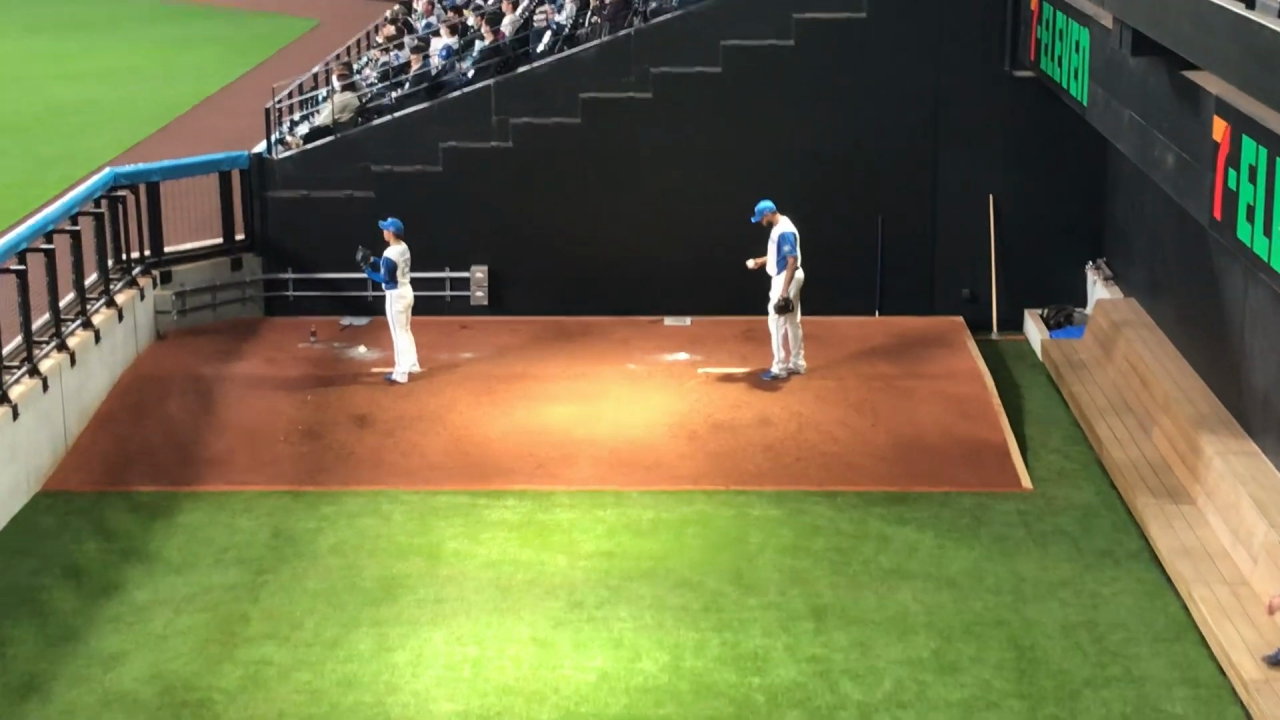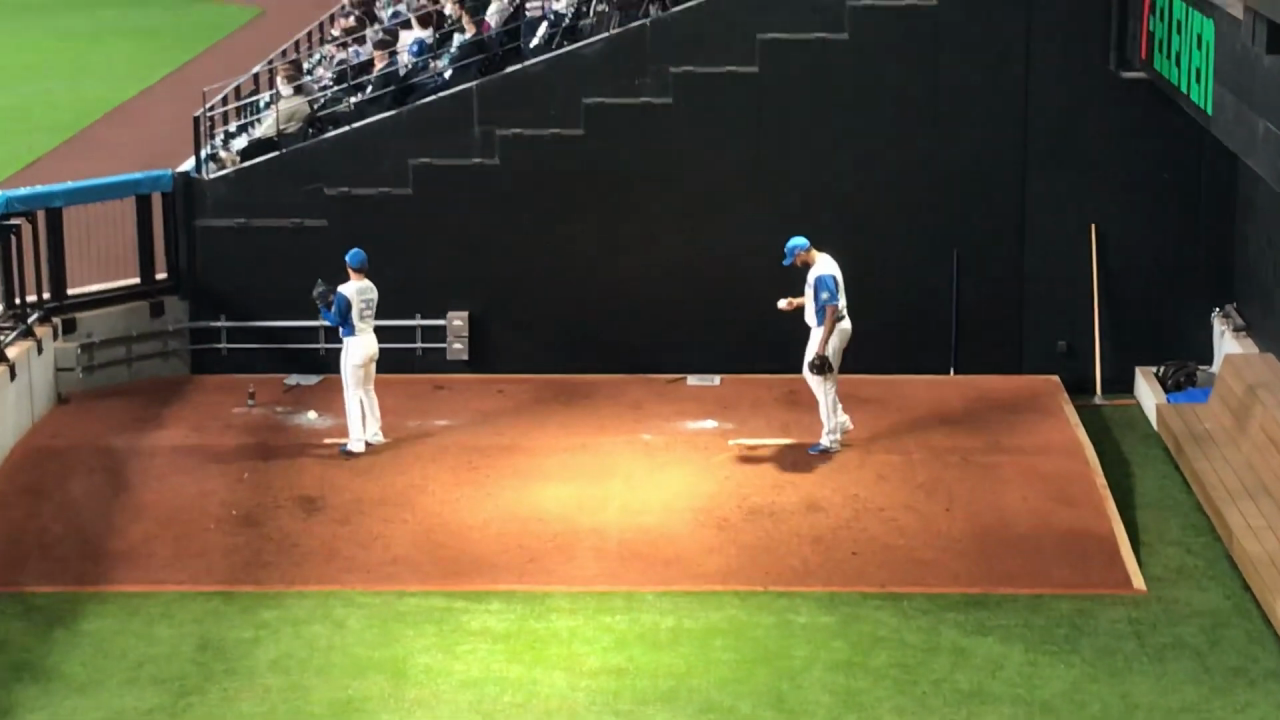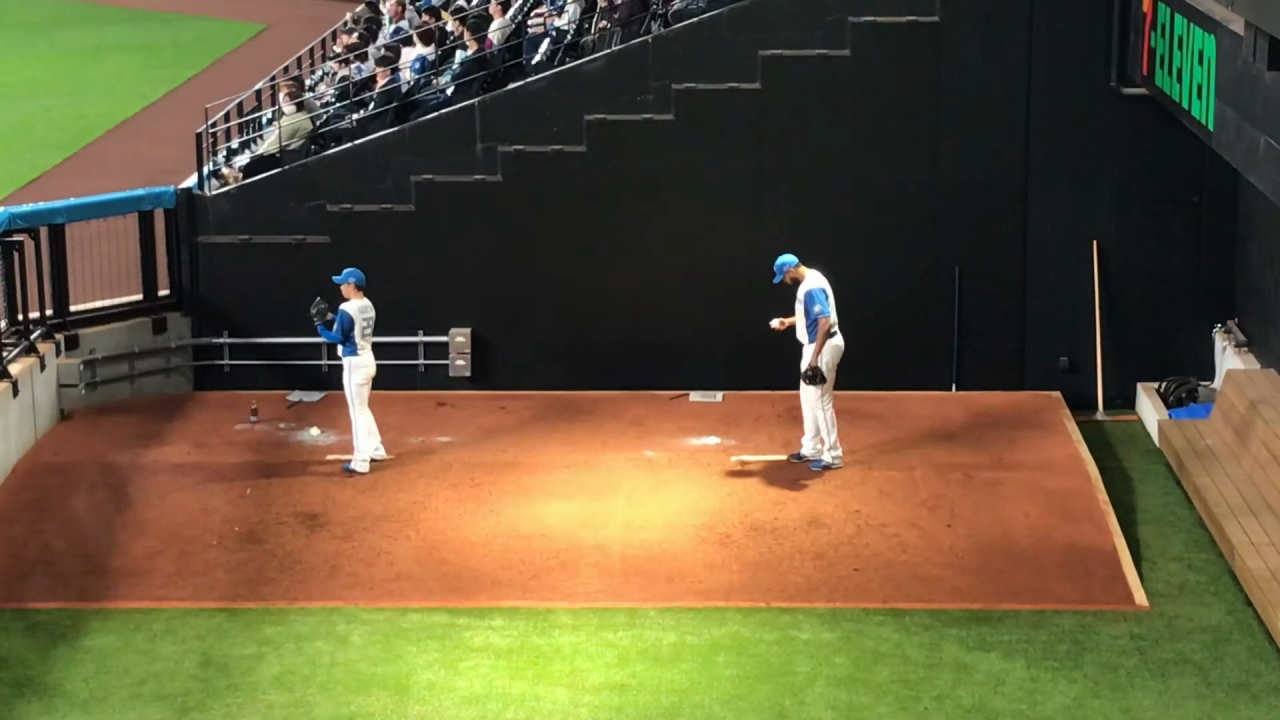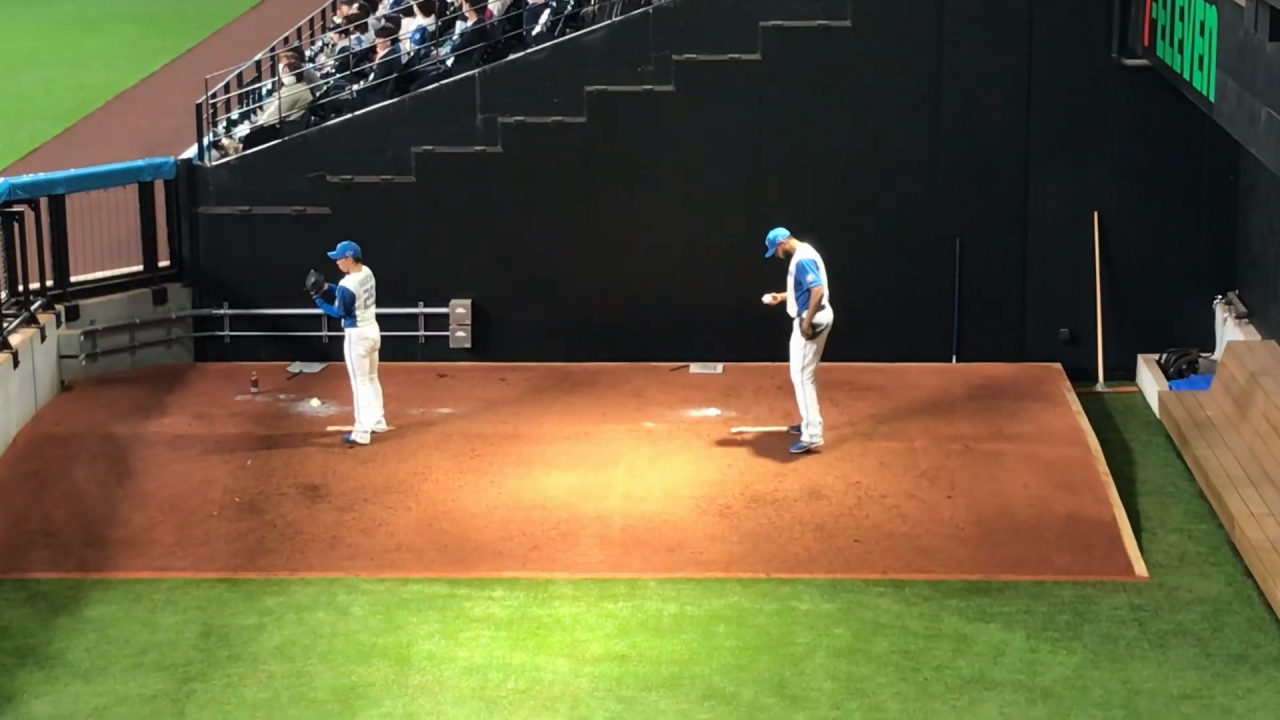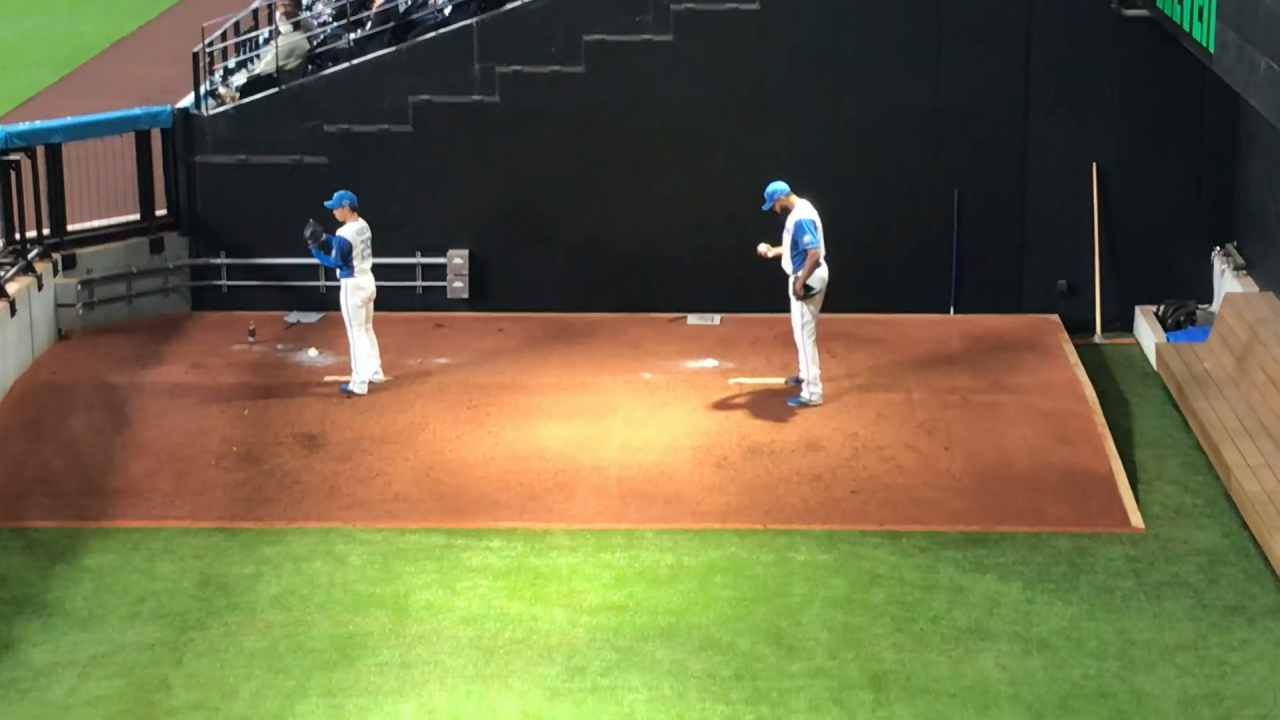
dt=0.5s
person 1, frame 1
left shoulder: (785, 231)
right shoulder: (779, 227)
left elbow: (793, 261)
left wrist: (785, 290)
right wrist: (761, 261)
left hip: (787, 279)
right hip: (784, 278)
left knee: (777, 321)
right knee: (792, 322)
left ankle: (780, 368)
right ankle: (797, 364)
person 1, frame 2
left shoulder: (823, 273)
right shoulder: (820, 263)
left elbow: (832, 311)
left wrist: (822, 346)
right wrist: (798, 301)
left hip: (831, 330)
right hip: (822, 328)
left knee: (824, 382)
right knee: (810, 373)
left ankle: (831, 440)
right ankle: (839, 421)
person 1, frame 3
left shoulder: (812, 288)
right shoulder: (809, 282)
left elbow: (825, 322)
left wrist: (814, 356)
right wrist: (788, 321)
left hip: (824, 347)
right hip: (815, 346)
left knee: (821, 400)
right knee: (808, 398)
left ankle: (832, 456)
right ankle: (812, 448)
person 1, frame 4
left shoulder: (802, 259)
right shoulder: (802, 255)
left elbow: (818, 291)
left wrist: (807, 322)
right wrist: (781, 296)
left hip: (812, 320)
right hip: (811, 319)
left knee: (801, 375)
right knee: (804, 374)
right ankle: (809, 423)
person 1, frame 5
left shoulder: (801, 217)
right shoulder: (798, 211)
left elbow: (815, 252)
left wrist: (800, 282)
right wrist: (773, 251)
left hip: (808, 278)
right hip: (804, 277)
left knee: (804, 332)
right knee: (800, 329)
left ankle: (812, 392)
right ankle: (806, 374)
person 2, frame 1
left shoulder: (390, 254)
right shoulder: (404, 247)
left elbow: (385, 278)
left wrist: (368, 270)
right wrist: (374, 261)
left hip: (396, 295)
right hip: (406, 291)
left knee: (398, 334)
right knee: (406, 331)
left ankle: (401, 374)
right ankle: (412, 365)
person 2, frame 2
left shoulder: (345, 290)
right shoulder: (371, 288)
left elbow: (336, 320)
left wrist: (324, 308)
right wrist: (335, 301)
left hip: (354, 344)
right hip: (370, 341)
left knee: (352, 394)
right knee: (368, 391)
left ankle: (356, 442)
right ankle: (374, 435)
person 2, frame 3
left shoulder: (347, 309)
right shoulder: (368, 305)
left elbow: (337, 337)
left wrist: (320, 327)
right wrist: (331, 318)
left hip: (354, 364)
right hip: (367, 360)
left knee: (357, 412)
right knee: (363, 409)
left ankle: (360, 462)
right ankle: (375, 449)
person 2, frame 4
left shoulder: (347, 284)
right shoulder: (367, 273)
left elbow: (339, 312)
left wrist: (319, 300)
right wrist: (328, 288)
left hip: (357, 335)
right hip: (372, 330)
left knee: (360, 383)
right knee: (371, 379)
left ankle: (362, 433)
right ankle: (377, 422)
person 2, frame 5
left shoulder: (344, 233)
right shoulder: (363, 225)
left elbow: (335, 263)
left wrist: (315, 251)
right wrist: (327, 239)
left hip: (353, 285)
right hip: (367, 281)
left knee: (356, 334)
right knee: (366, 329)
left ankle: (359, 384)
right ankle: (374, 372)
